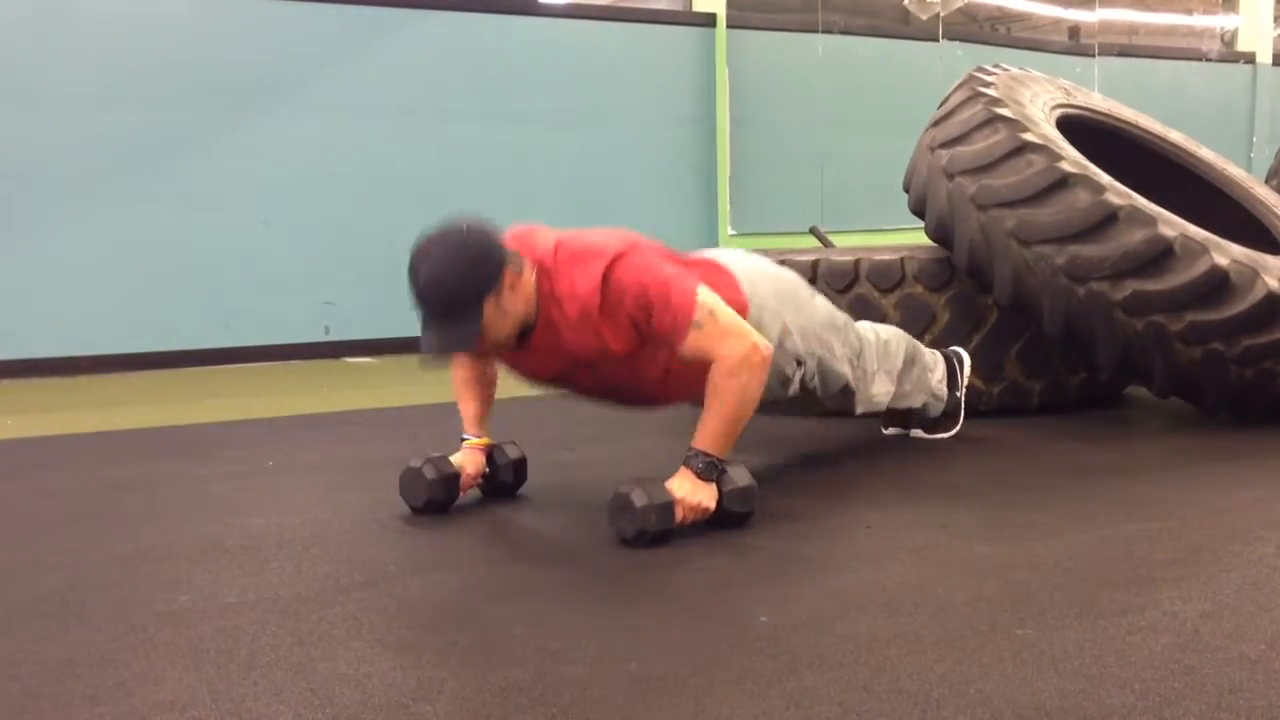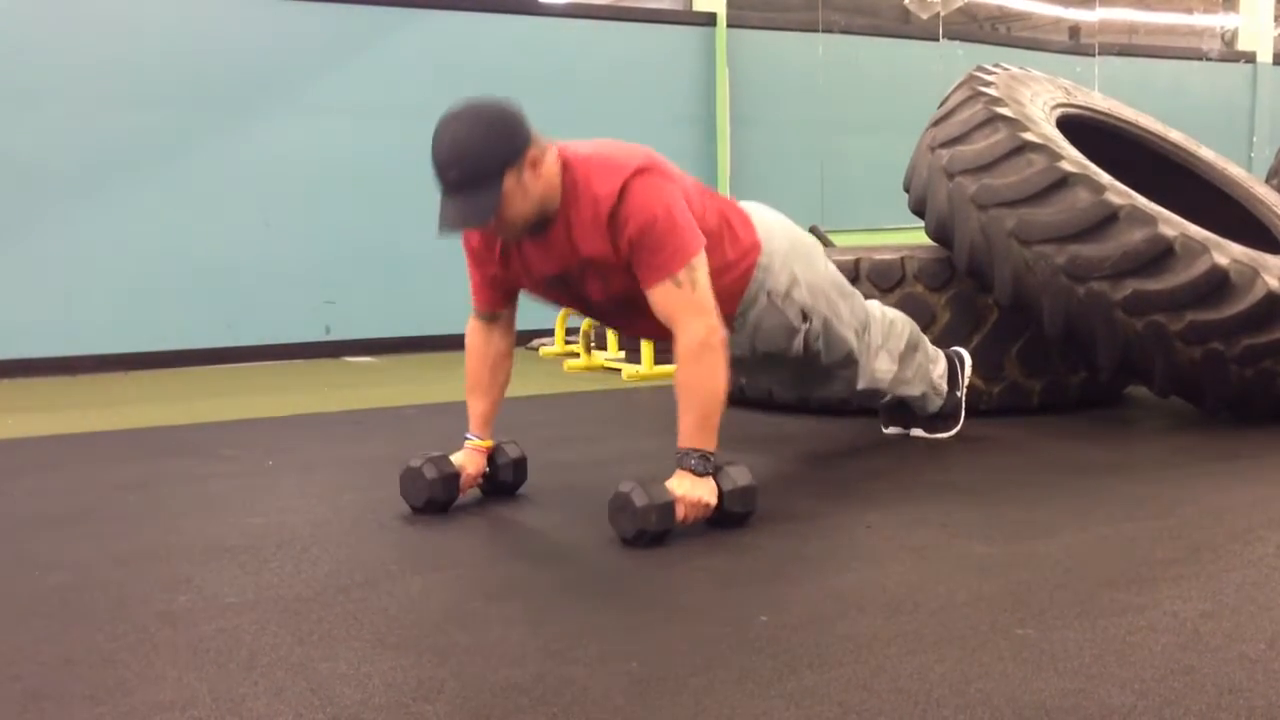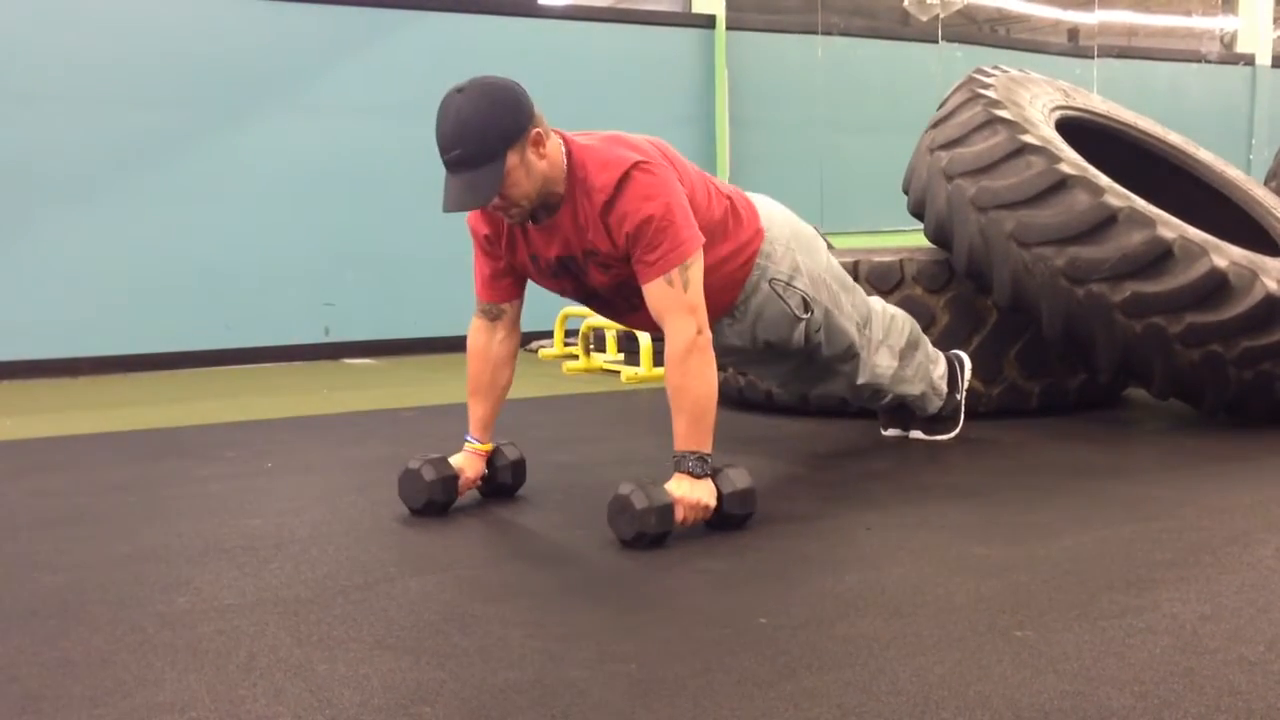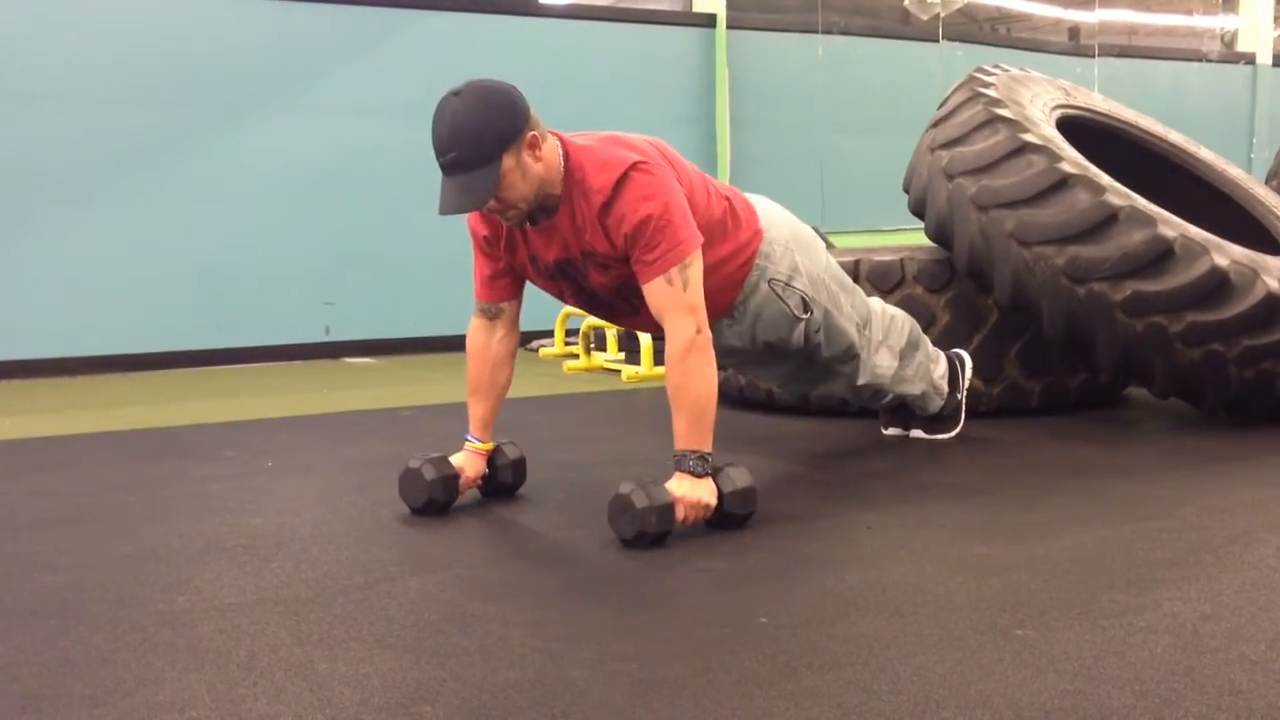
dt=0.2s
person 1, frame 1
left shoulder: (608, 283)
right shoulder: (482, 291)
left elbow: (749, 352)
right elbow: (467, 349)
left wrist: (701, 469)
right wrist: (474, 440)
left hip: (749, 313)
right hip: (681, 305)
left knee: (860, 367)
left ankle: (938, 378)
right ankle: (919, 395)
person 1, frame 2
left shoulder: (627, 196)
right shoulder: (492, 220)
left elbow: (698, 335)
right elbow: (489, 323)
left wrist: (694, 466)
right wrist: (478, 439)
left hip: (759, 269)
left knee: (866, 346)
left ankle: (942, 379)
right ankle: (910, 404)
person 1, frame 3
left shoulder: (630, 184)
right shoulder: (493, 214)
left elbow: (688, 333)
right elbow: (495, 324)
left wrist: (693, 468)
right wrist: (476, 445)
left hip: (761, 265)
right hip: (699, 298)
left knee: (864, 348)
left ankle: (940, 383)
right ankle: (907, 400)
person 1, frame 4
left shoulder: (628, 184)
right shoulder: (493, 213)
left elbow: (688, 331)
right elbow: (493, 325)
left wrist: (693, 468)
right wrist: (477, 444)
left hip: (759, 266)
right hip: (709, 304)
left knee: (863, 346)
left ankle: (941, 380)
right ankle: (908, 398)
